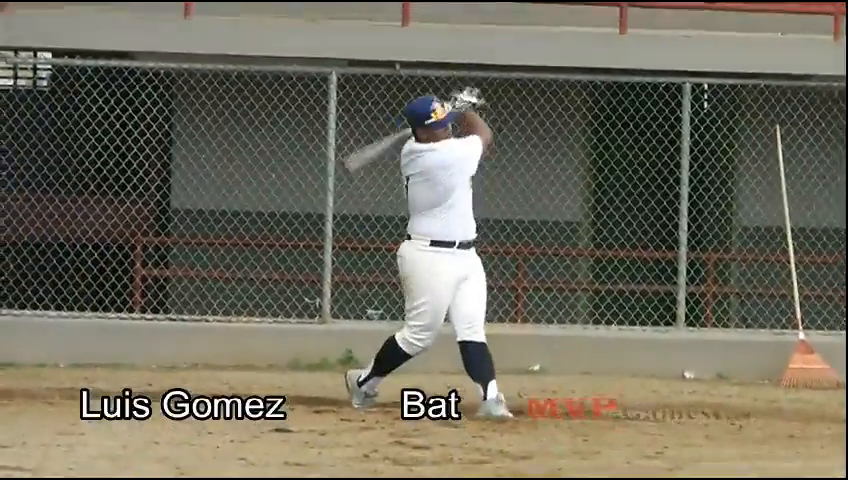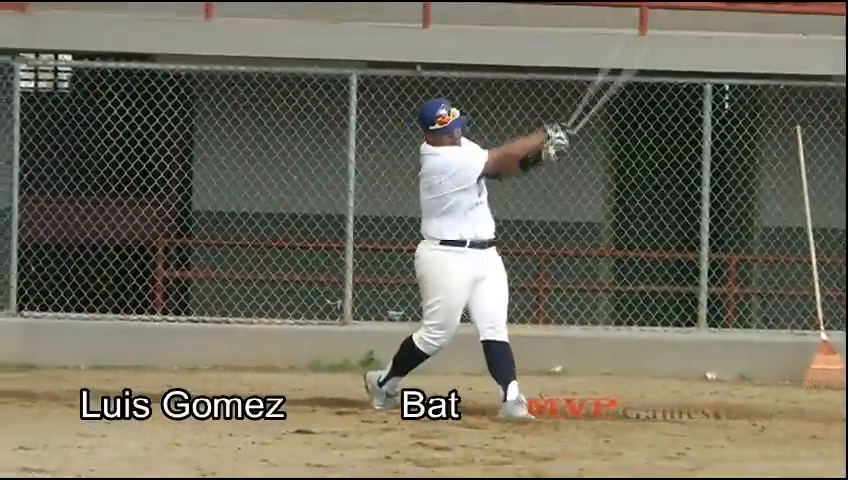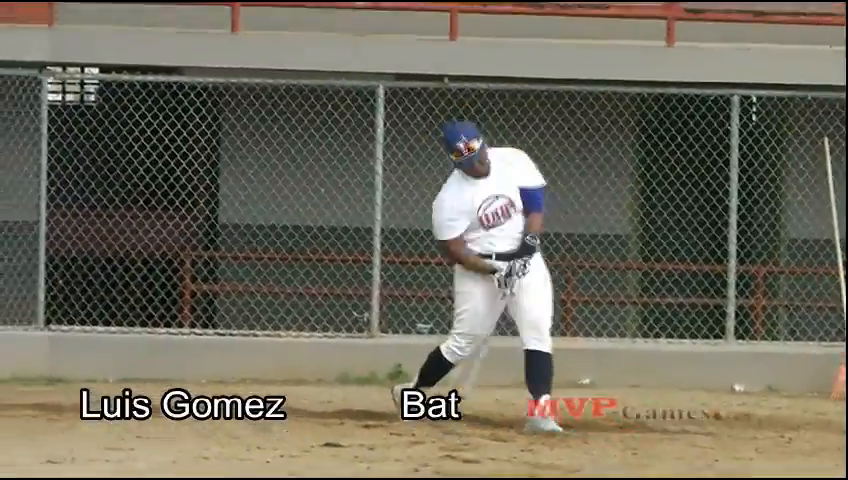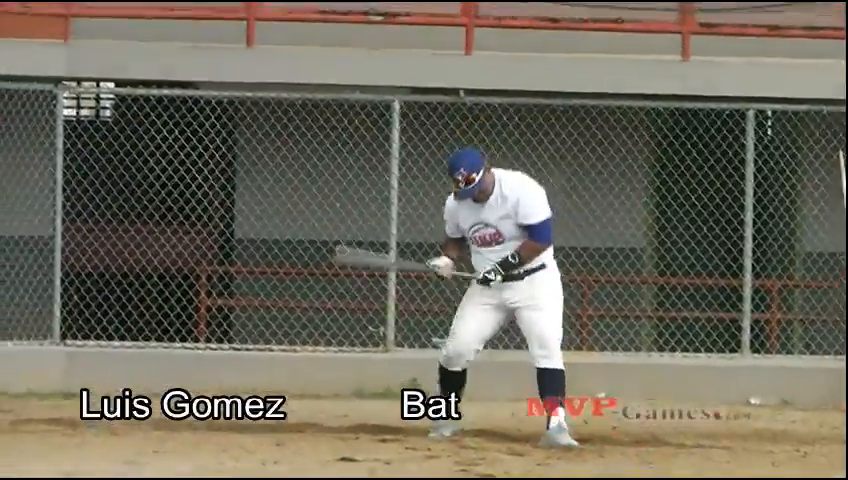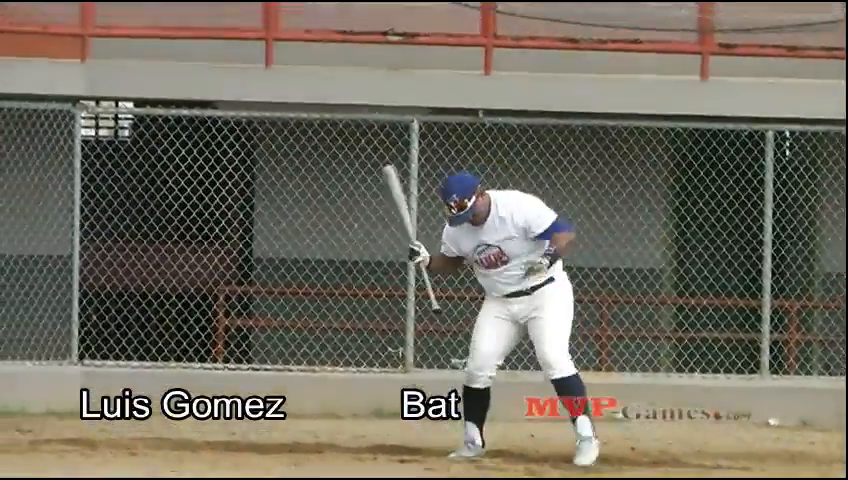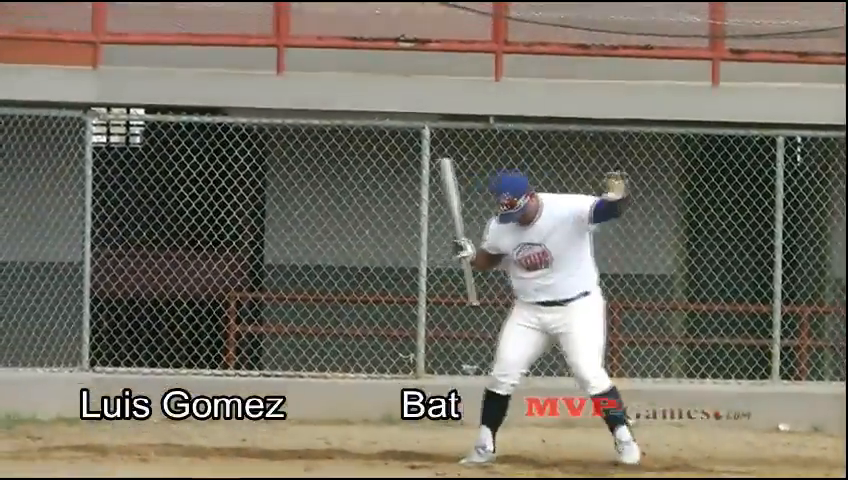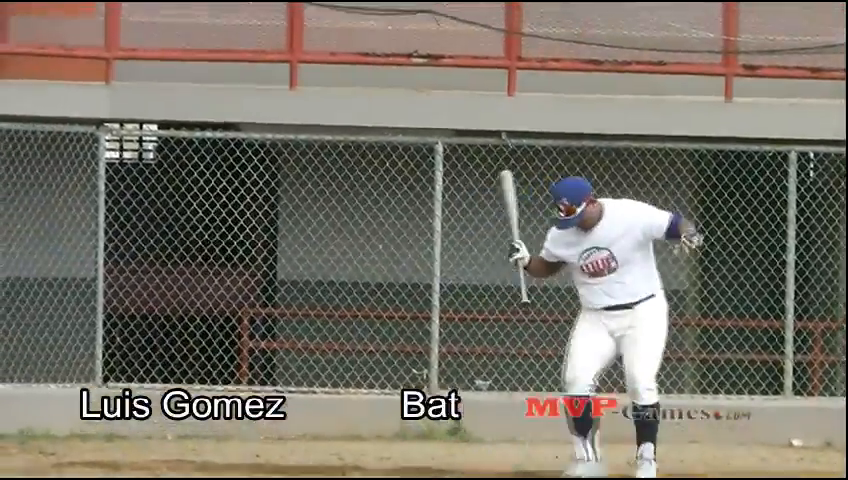
dt=0.3s
person 1, frame 1
left shoulder: (413, 150)
right shoulder: (449, 155)
left elbow: (467, 142)
right elbow: (484, 136)
left wrist: (457, 111)
right wrist: (465, 109)
left hip: (463, 254)
right hip: (431, 257)
left knee: (472, 328)
right knee: (419, 333)
left ankle: (491, 398)
right ankle: (364, 381)
person 1, frame 2
left shoulder: (459, 147)
right shoulder: (443, 161)
left elbow: (502, 167)
right elbow: (499, 159)
left wrist: (535, 156)
right wrist: (545, 136)
left hip: (485, 254)
right hip: (446, 258)
left knee: (494, 326)
right knee: (435, 332)
left ankle: (512, 399)
right ankle: (383, 381)
person 1, frame 3
left shoulder: (514, 160)
right shoulder: (451, 196)
left elbow: (536, 207)
right elbow: (451, 248)
left wrist: (527, 249)
right wrist: (492, 271)
left hip: (527, 265)
right hip: (479, 272)
left knee: (538, 333)
right knee: (463, 342)
left ankle: (540, 412)
right ankle: (410, 393)
person 1, frame 4
left shoulder: (521, 188)
right shoulder: (455, 204)
left elbow: (541, 238)
right elbow: (456, 240)
left wrist: (503, 267)
right wrist: (446, 258)
left hip: (534, 280)
right hip: (486, 286)
left knee: (547, 349)
right knee: (456, 350)
left ankle: (556, 425)
right ankle: (450, 417)
person 1, frame 5
left shoulder: (520, 206)
right shoulder: (454, 228)
left elbow: (564, 231)
right elbow: (447, 263)
left wrist: (548, 258)
right wrist: (427, 259)
left hip: (545, 294)
right hip: (499, 302)
left knee: (555, 359)
right knee: (477, 368)
left ankle: (585, 435)
right ankle: (473, 440)
person 1, frame 6
left shoulder: (568, 208)
right shoulder: (499, 226)
left elbow: (605, 209)
right elbow: (488, 259)
left wrist: (616, 197)
right wrist: (471, 255)
left hip: (579, 306)
right hip: (529, 310)
left knee: (588, 373)
right knee: (502, 374)
left ankle: (624, 438)
right ankle: (485, 443)
person 1, frame 7
left shoulder: (632, 214)
right shoulder: (560, 232)
left elbow: (676, 225)
right elbow: (546, 268)
left wrist: (688, 236)
right wrist: (525, 261)
left hip: (643, 311)
right hip: (596, 316)
left knee: (640, 382)
right knee: (577, 380)
